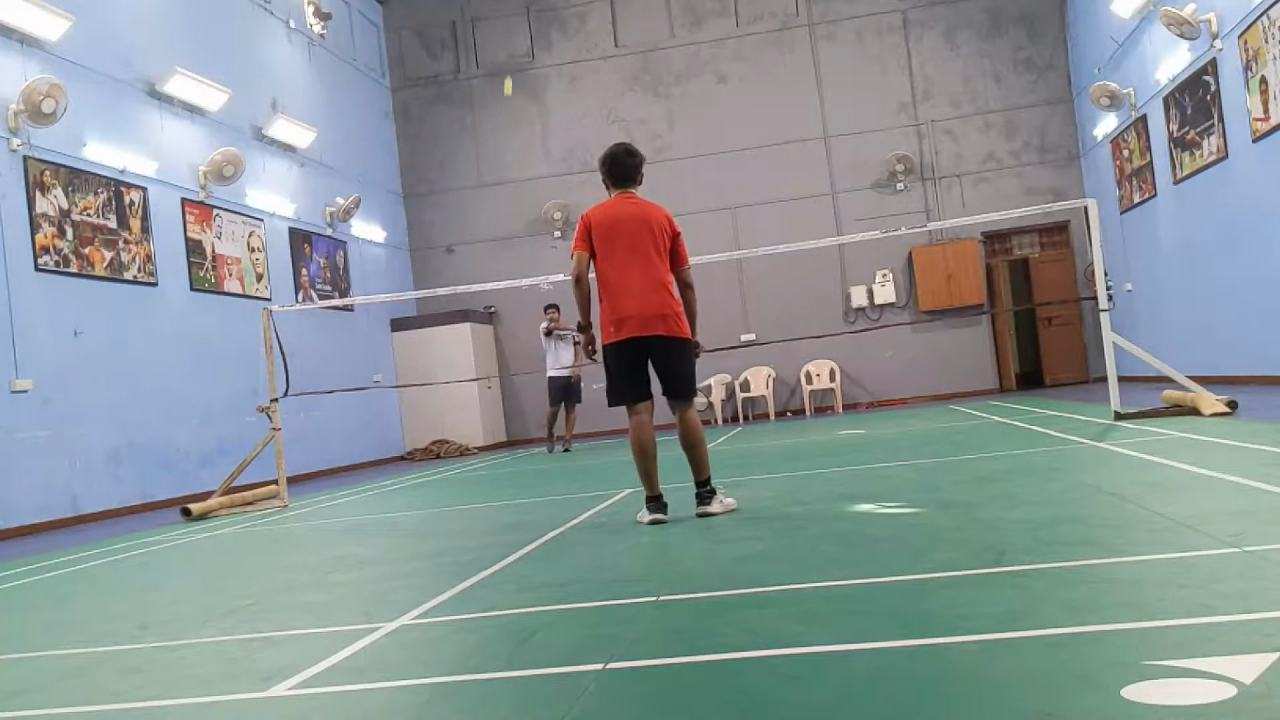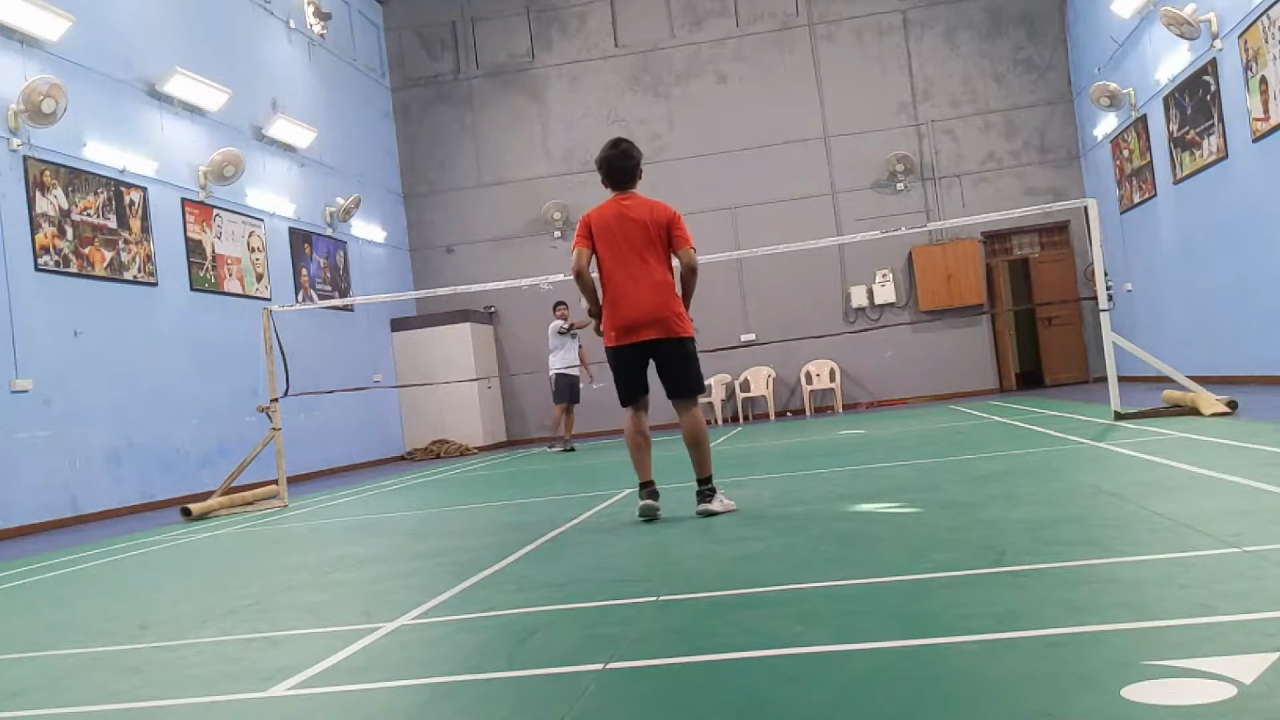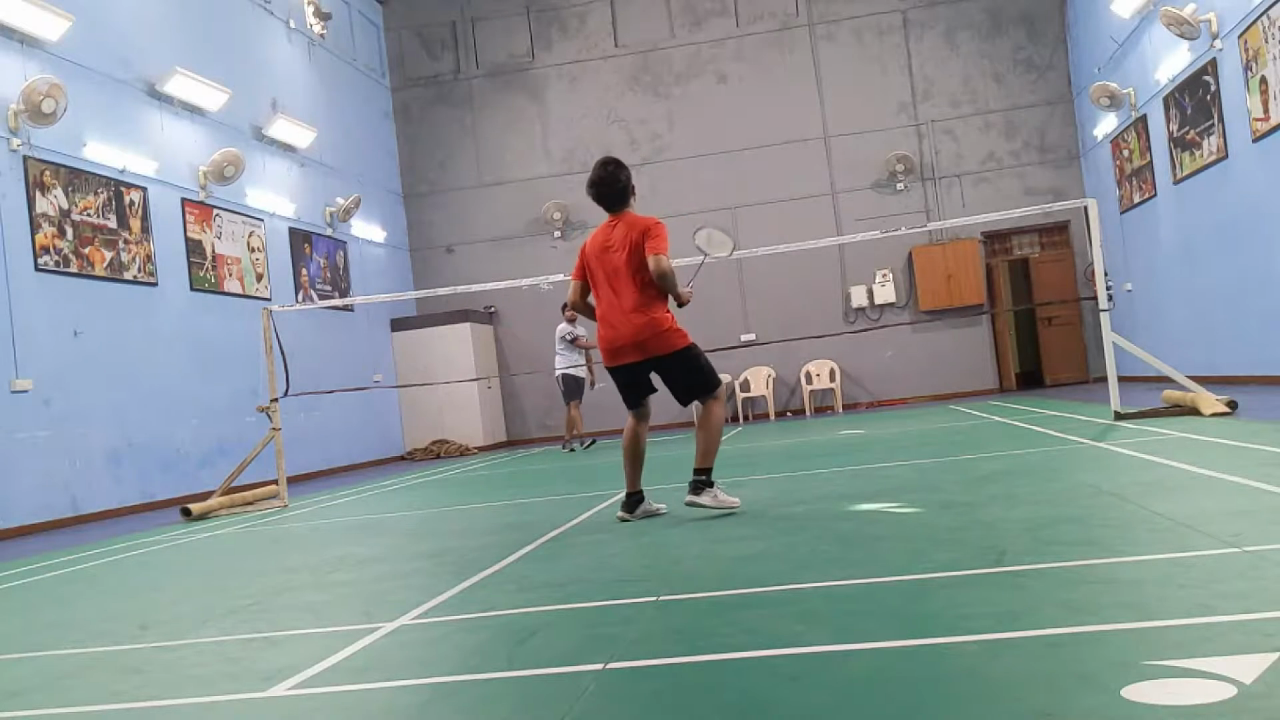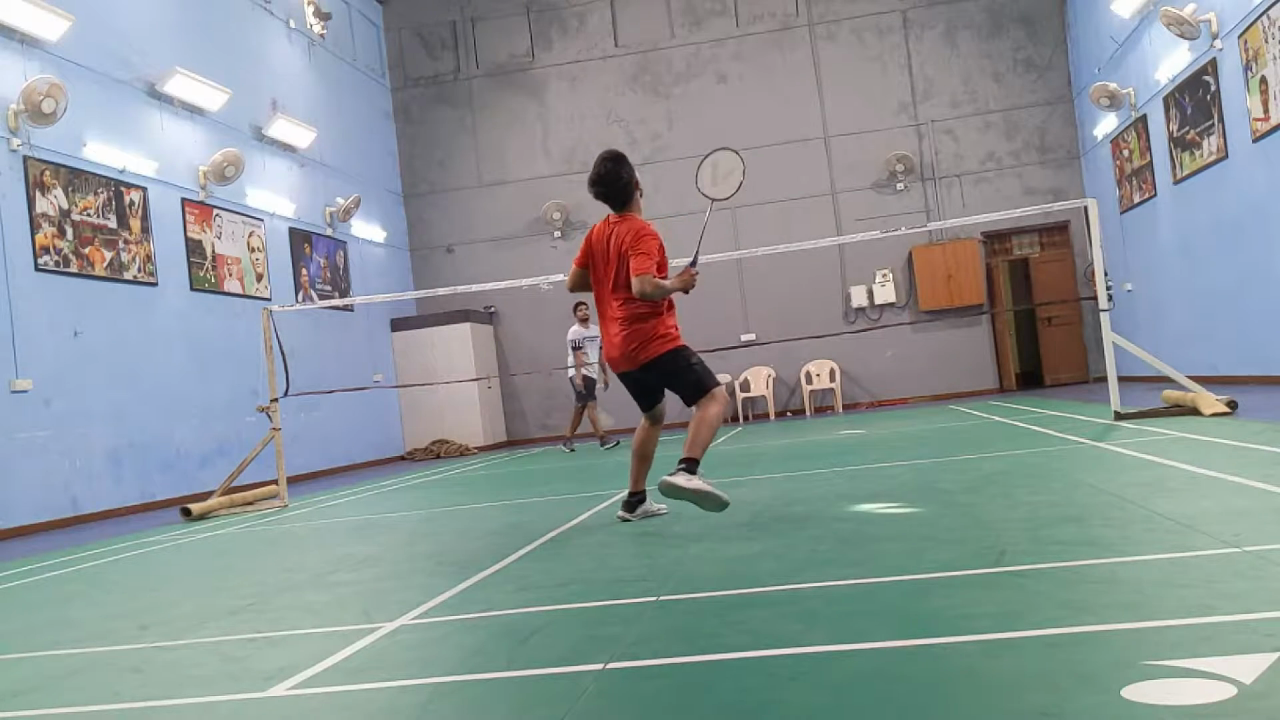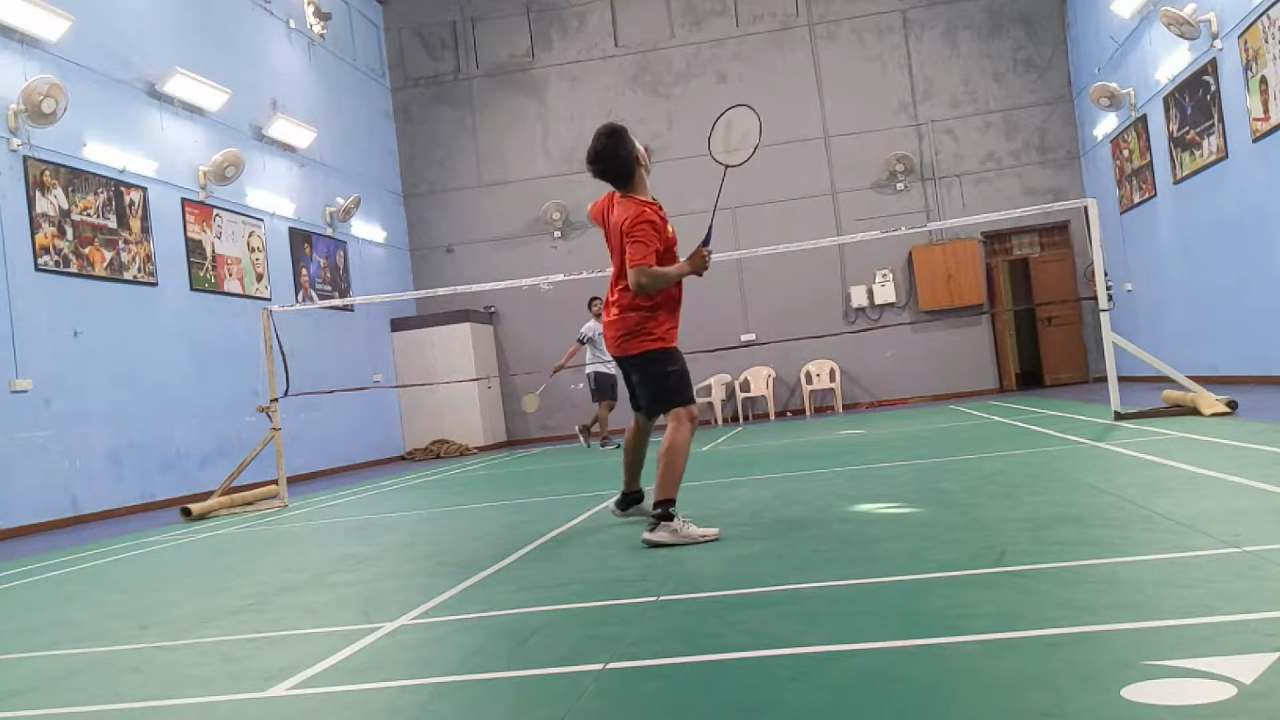
dt=0.2s
person 1, frame 1
left shoulder: (591, 219)
right shoulder: (662, 216)
left elbow: (579, 274)
right elbow: (685, 281)
left wrist: (586, 326)
right wrist: (691, 329)
left hip: (619, 327)
right hip: (667, 321)
left knee: (639, 412)
right knee: (684, 407)
left ankle: (654, 502)
right ankle: (706, 494)
person 1, frame 2
left shoulder: (591, 220)
right shoulder: (664, 213)
left elbow: (579, 270)
right elbow: (689, 264)
left wrist: (598, 308)
right wrist: (684, 303)
left hip: (621, 329)
right hip: (667, 321)
left knee: (636, 410)
right knee: (687, 405)
left ankle: (647, 491)
right ankle: (707, 493)
person 1, frame 3
left shoulder: (590, 244)
right shoulder: (649, 227)
left elbow: (575, 301)
right elbow: (658, 268)
right wrist: (678, 295)
left hip: (614, 347)
right hip: (658, 336)
left knee: (638, 414)
right knee: (714, 398)
left ankle: (633, 499)
right ankle: (704, 484)
person 1, frame 4
left shoulder: (599, 233)
right shoulder: (643, 233)
left elbow: (574, 283)
right elbow: (644, 289)
right wrist: (680, 283)
left hip: (620, 349)
right hip: (655, 342)
left knee: (652, 416)
right knee: (712, 397)
left ankle: (635, 500)
right ankle: (685, 473)
person 1, frame 5
left shoulder: (612, 201)
right shoulder: (641, 217)
left elbow: (593, 214)
right elbow: (639, 279)
right wrist: (687, 268)
left hip: (628, 332)
right hip: (644, 335)
left knee: (646, 414)
right knee: (682, 415)
left ankle: (630, 495)
right ankle: (664, 518)
